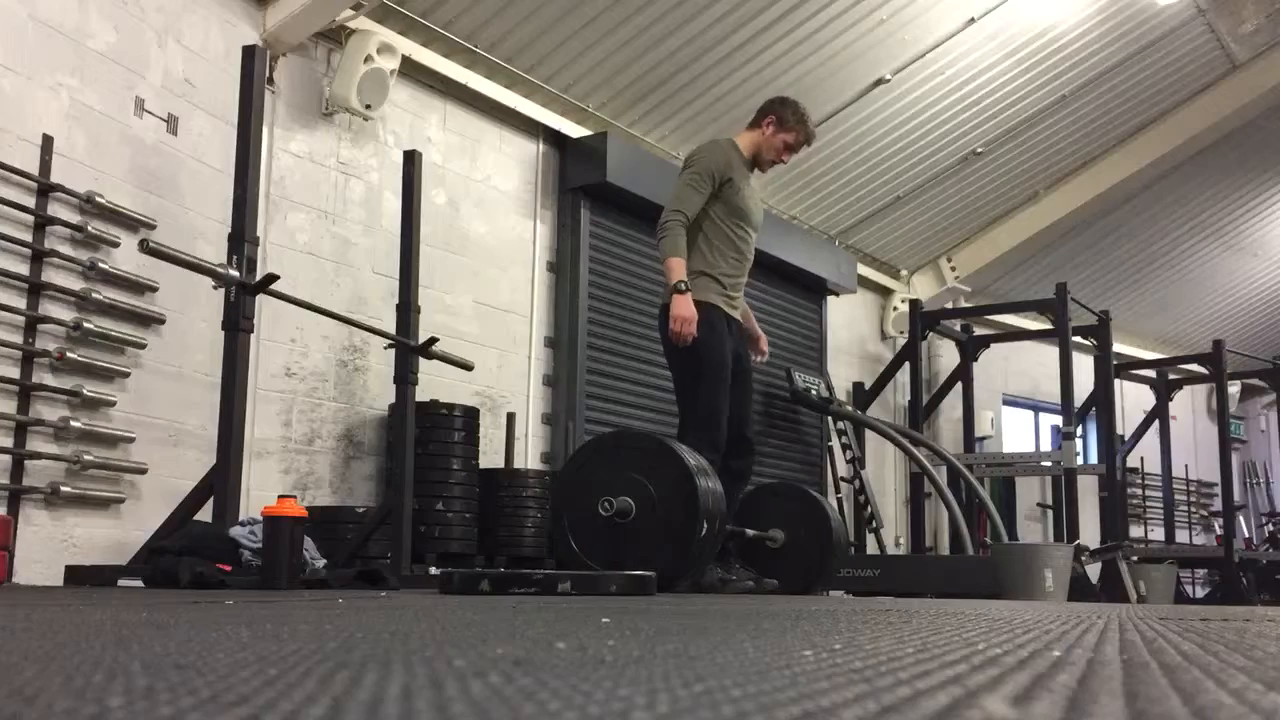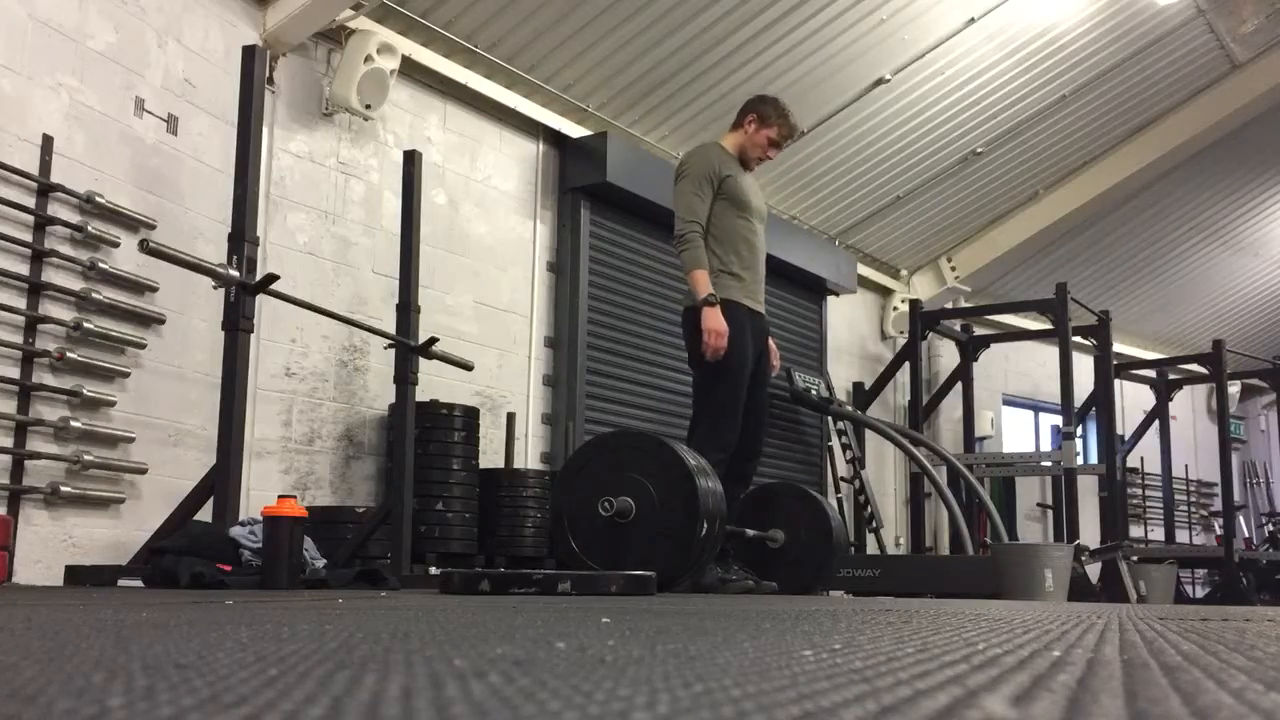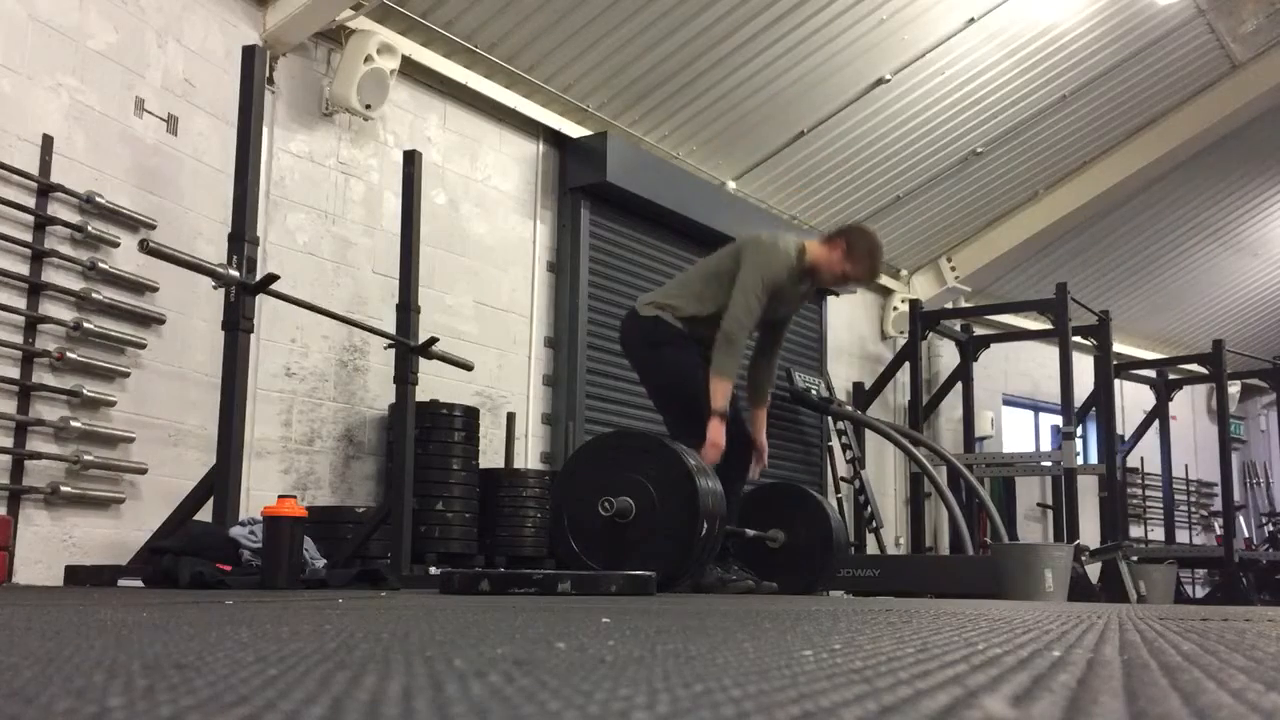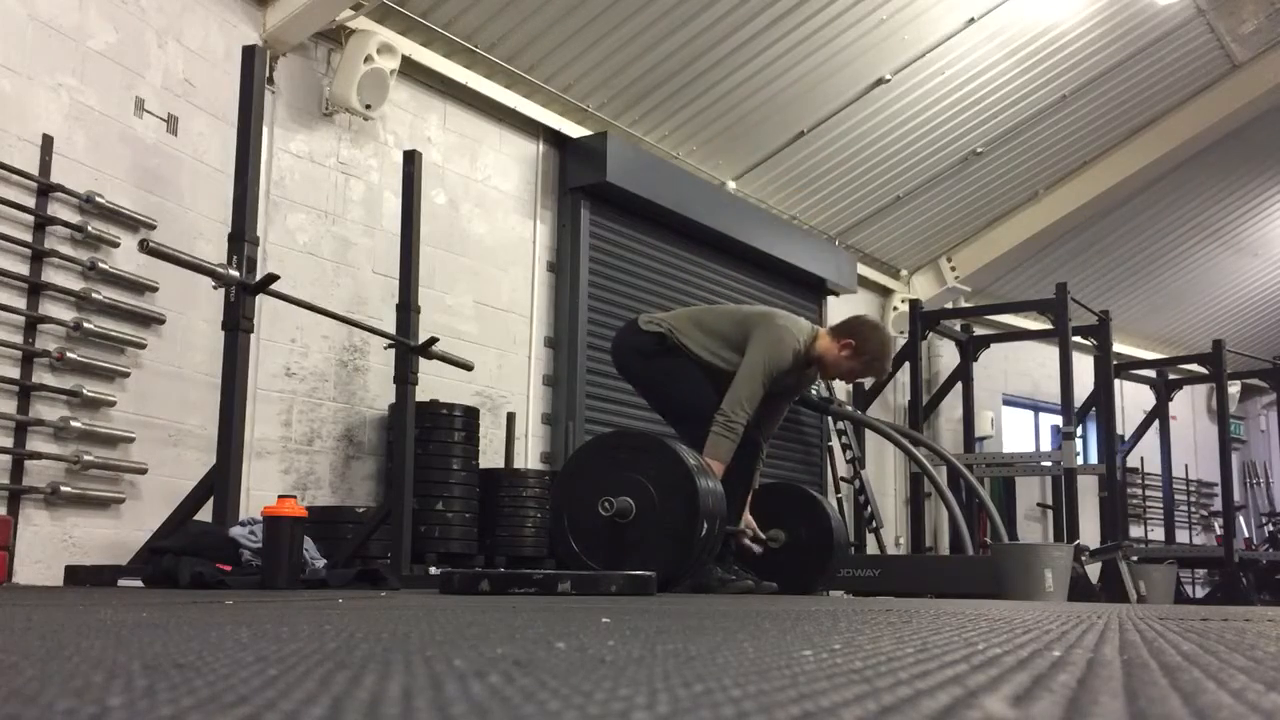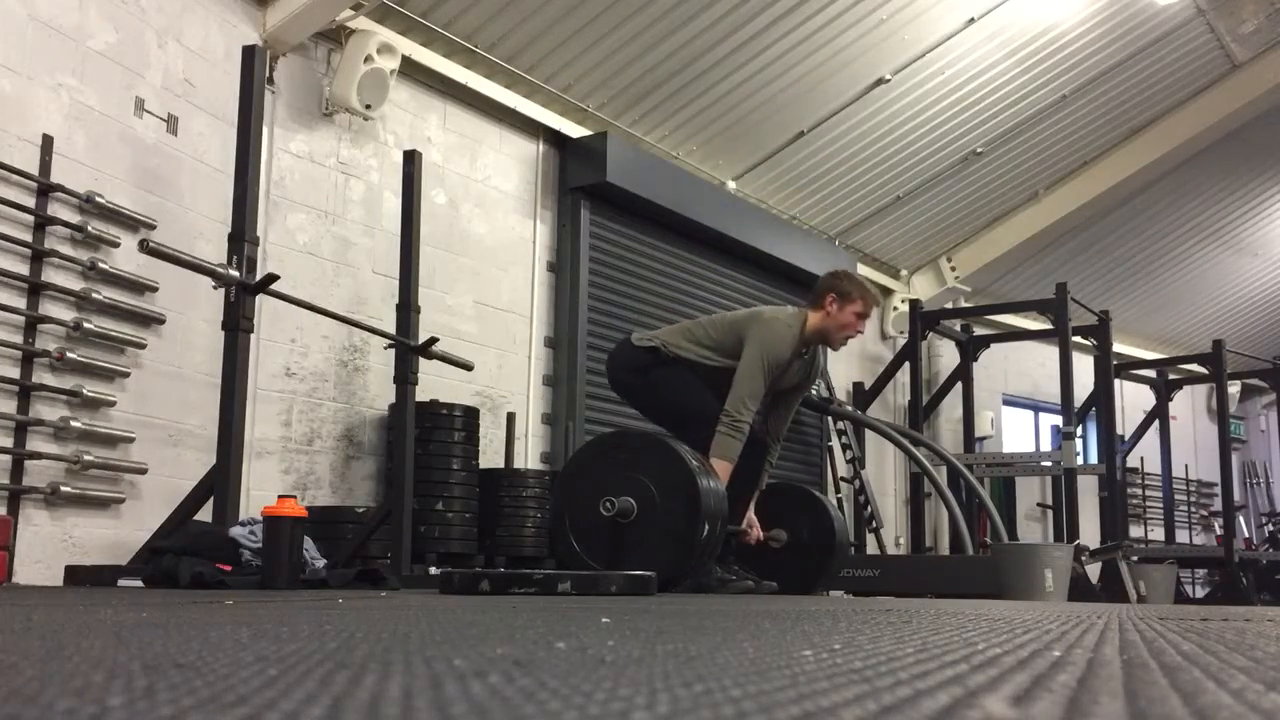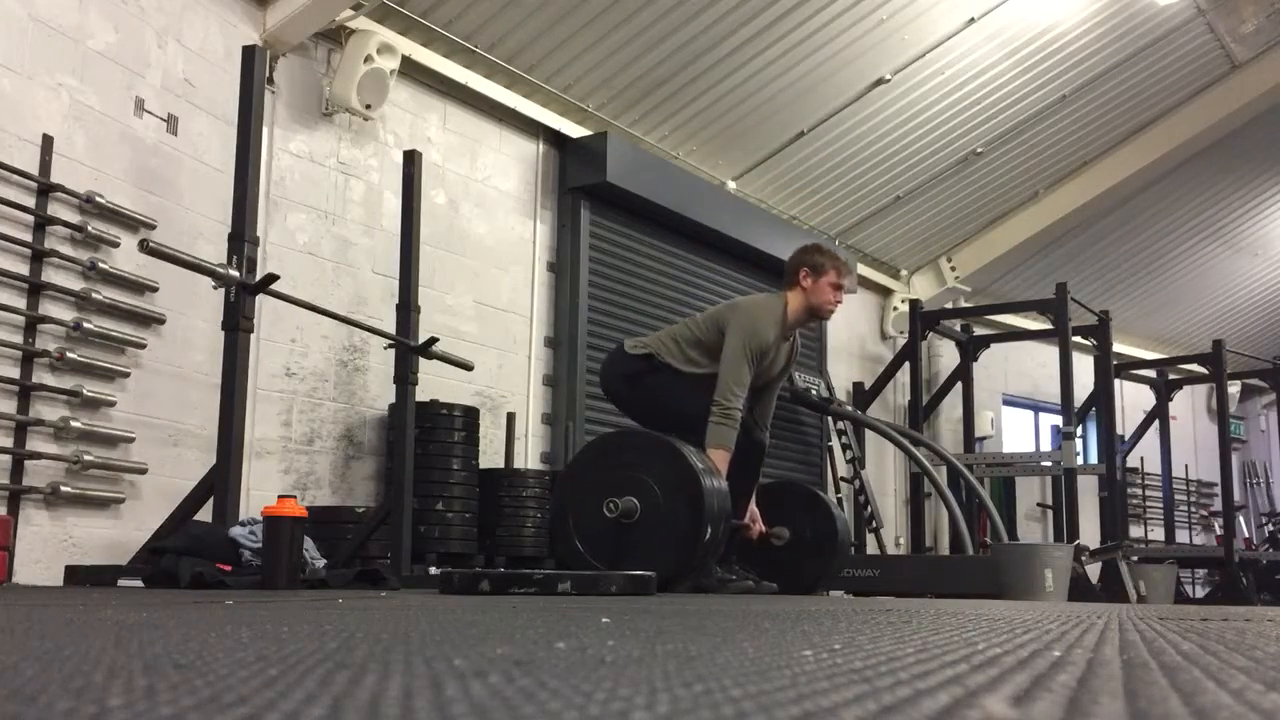
dt=0.5s
person 1, frame 1
left shoulder: (747, 185)
right shoulder: (715, 156)
right elbow: (672, 224)
left wrist: (750, 322)
right wrist: (680, 290)
left hip: (725, 321)
right hip: (695, 316)
left knee: (738, 443)
right knee: (704, 438)
left ankle: (718, 555)
person 1, frame 2
left shoulder: (747, 182)
right shoulder: (705, 161)
right elbow: (689, 238)
left wrist: (765, 331)
right wrist: (710, 305)
left hip: (746, 320)
right hip: (718, 317)
left knee: (746, 447)
right knee: (714, 441)
left ankle: (718, 556)
person 1, frame 3
left shoulder: (803, 284)
right shoulder: (774, 257)
left elbow: (766, 359)
right elbow: (731, 336)
left wrist: (758, 429)
right wrist: (718, 416)
left hip: (690, 338)
right hip: (657, 328)
left knee: (738, 447)
right knee: (702, 446)
left ankle: (716, 558)
person 1, frame 4
left shoulder: (805, 368)
right shoulder: (782, 340)
left elbow: (758, 435)
right elbow: (730, 418)
left wrist: (740, 509)
left hip: (679, 355)
right hip: (645, 344)
left knee: (745, 443)
right knee: (714, 436)
left ankle: (718, 559)
right ankle: (696, 565)
person 1, frame 5
left shoulder: (810, 362)
right shoulder: (774, 331)
left elbow: (770, 437)
right elbow: (735, 419)
left wrist: (745, 508)
left hip: (680, 370)
right hip: (641, 360)
left knee: (752, 445)
right knee: (714, 436)
left ankle: (717, 559)
right ankle: (697, 564)
person 1, frame 6
left shoulder: (789, 344)
right shoulder: (756, 318)
left elbow: (758, 424)
right elbow: (726, 407)
left wrist: (747, 501)
left hip: (669, 376)
right hip: (634, 368)
left knee: (749, 447)
right knee: (720, 438)
left ankle: (719, 560)
